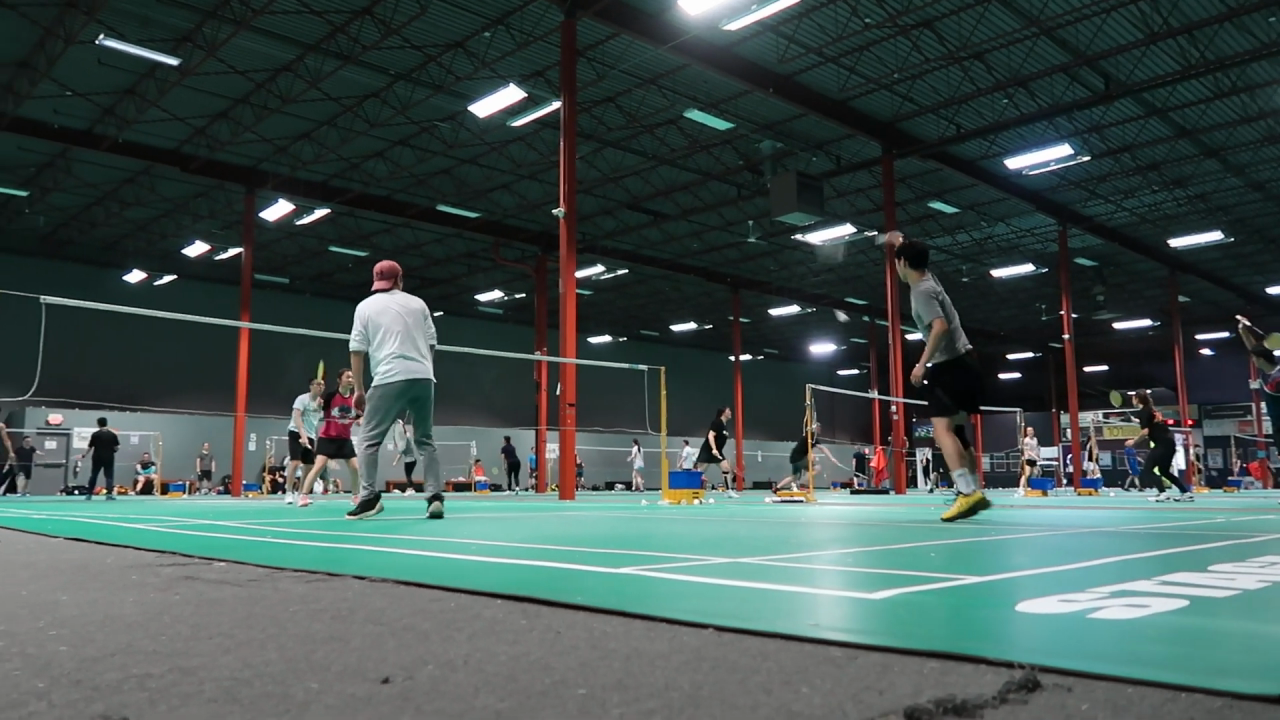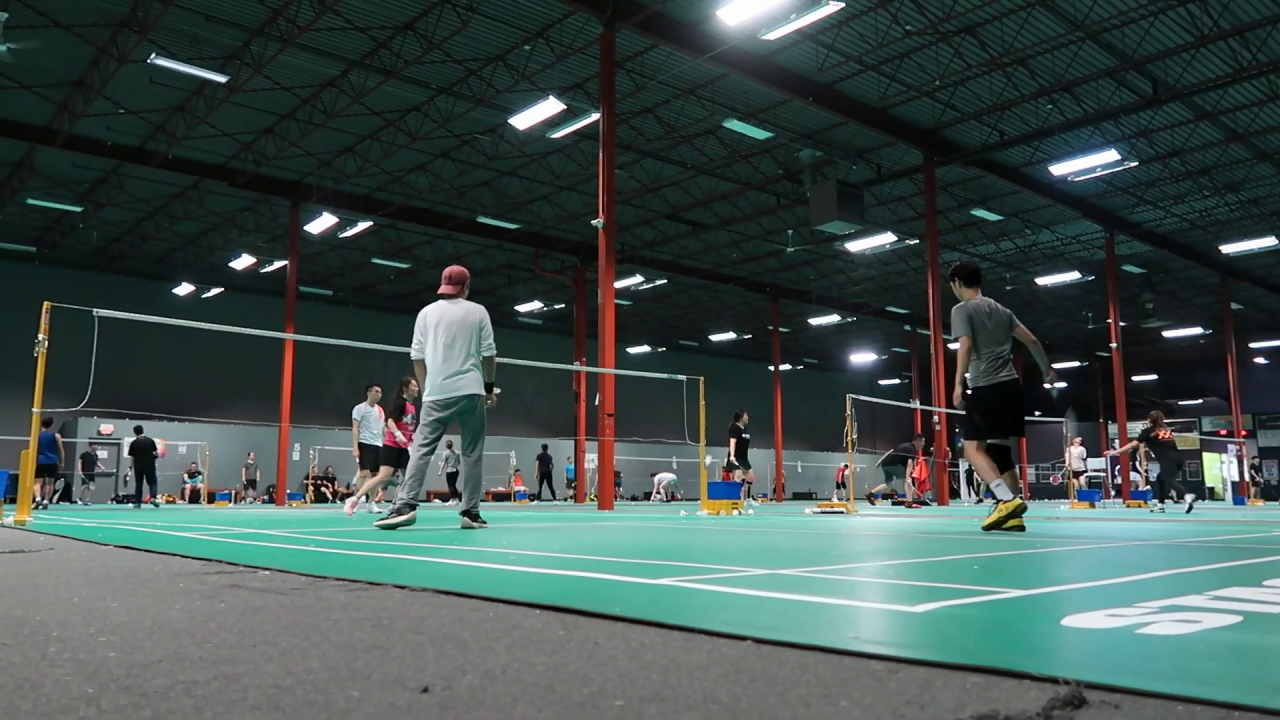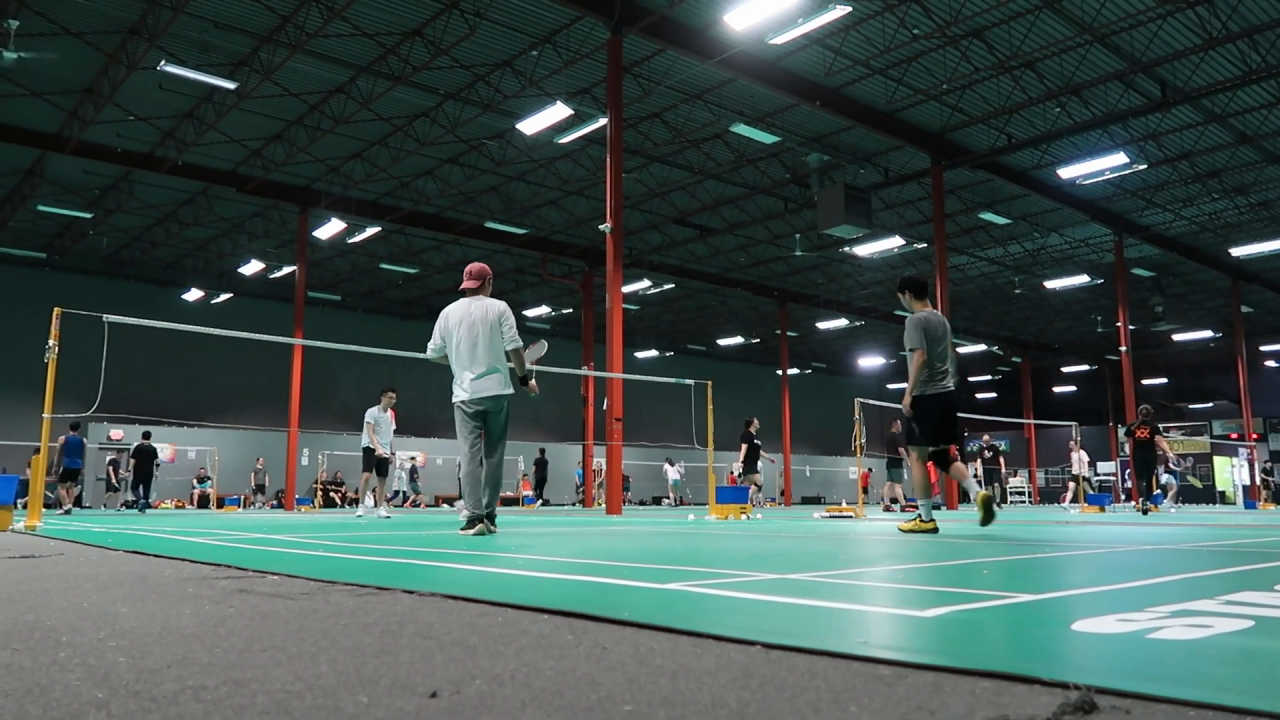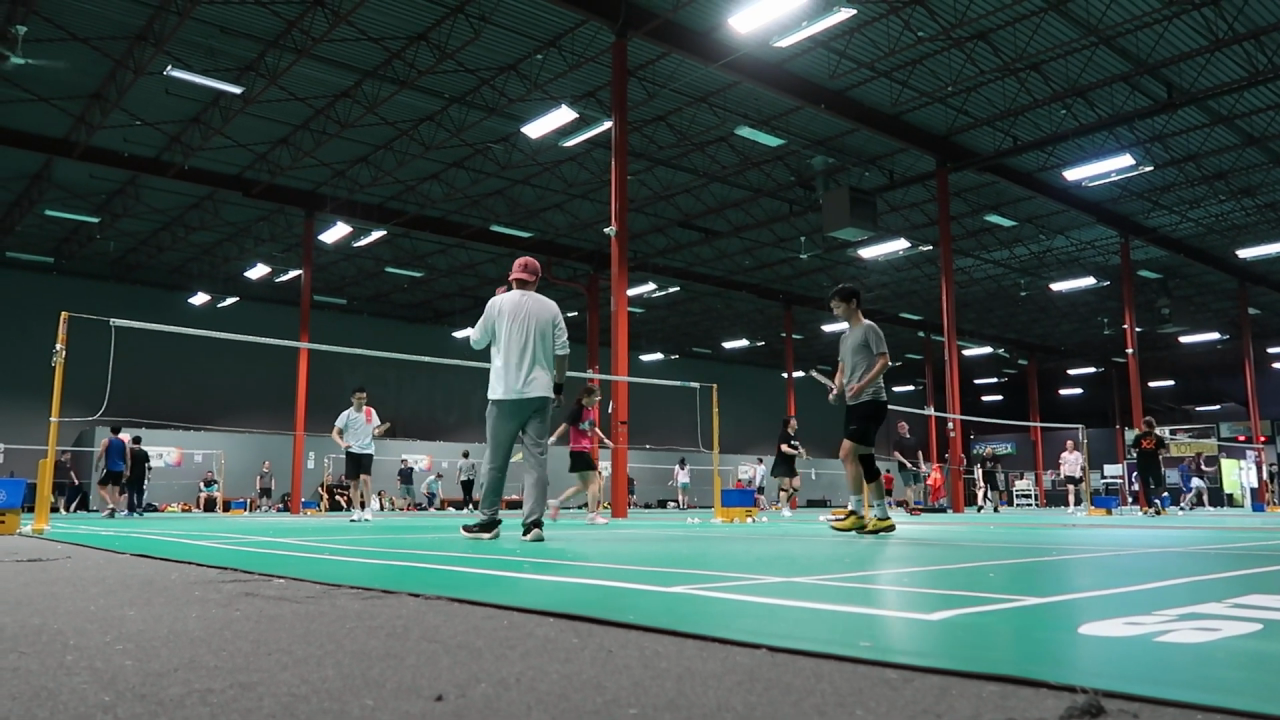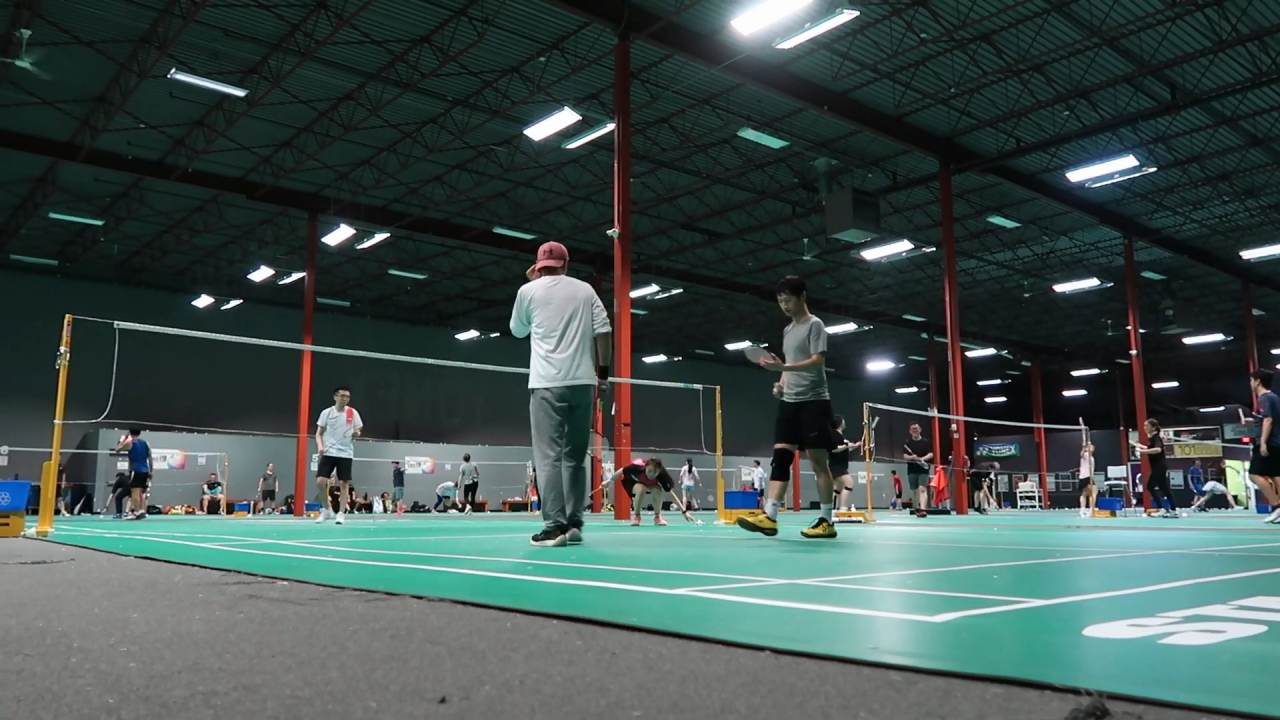
dt=0.7s
person 1, frame 1
left shoulder: (365, 306)
right shoulder: (417, 303)
left elbow: (357, 349)
right elbow: (431, 343)
left wrist: (359, 388)
left hip: (389, 380)
right hip: (422, 379)
left knee: (370, 440)
right knee: (425, 439)
left ankle: (369, 499)
right ankle: (435, 496)
person 1, frame 2
left shoulder: (427, 313)
right shoulder: (478, 312)
left elbow: (418, 356)
right elbow: (488, 354)
left wrist: (427, 389)
right wrist: (489, 387)
left hip: (438, 394)
right hip: (471, 391)
left knee: (422, 449)
right knee: (471, 453)
left ankle: (406, 506)
right ankle: (470, 512)
person 1, frame 3
left shoulder: (448, 313)
right shoulder: (499, 308)
left elbow: (433, 353)
right elbow: (514, 347)
right wrist: (524, 379)
left hip: (465, 394)
right hip: (497, 391)
left knee: (470, 455)
right knee: (494, 455)
left ankle: (475, 517)
right ankle: (488, 515)
person 1, frame 4
left shoulder: (498, 303)
right shoulder: (551, 307)
left elbow: (476, 342)
right elbow: (562, 351)
right wrist: (558, 387)
left hip: (506, 393)
right hip: (540, 393)
left knee: (497, 458)
right knee: (536, 457)
left ankle: (488, 521)
right ankle: (533, 522)
person 1, frame 5
left shoulder: (529, 290)
right shoulder: (585, 290)
left elbow: (518, 330)
right elbow: (603, 331)
right wrist: (602, 372)
left hip: (547, 383)
right hip: (582, 382)
left knee: (549, 456)
right knee: (576, 456)
left ankle: (555, 526)
right ankle: (573, 522)
person 2, frame 1
left shoulder: (922, 291)
right shoulder: (927, 279)
left elbow: (940, 327)
left wrist: (922, 363)
right wrist: (902, 243)
left hip: (949, 364)
right hip: (964, 363)
left knee: (942, 429)
right knee: (955, 430)
left ankle: (968, 493)
right ankle: (974, 493)
person 2, frame 2
left shoulder: (961, 309)
right shoulder: (999, 309)
left elbow: (965, 346)
right elbow: (1029, 339)
left wrist: (958, 381)
right wrist: (1046, 369)
left hip: (986, 388)
right hip: (1011, 385)
left knee: (973, 448)
right knee: (1001, 450)
left ankle: (1007, 500)
right ankle: (1011, 515)
person 2, frame 3
left shoulder: (914, 321)
right shoulder: (942, 320)
left elbow: (919, 358)
left wrist: (908, 393)
left hip: (925, 396)
right hip: (947, 394)
left knee: (917, 457)
right knee: (946, 456)
left ankle: (925, 518)
right ankle: (979, 493)
person 2, frame 4
left shoulder: (869, 329)
right shoulder: (845, 336)
left elbow: (884, 361)
right elbow: (841, 369)
left wrist: (864, 384)
right wrist: (836, 390)
left hip: (871, 401)
right hip: (854, 404)
left knee: (848, 453)
right knee: (865, 460)
left ankle: (856, 513)
right ankle: (882, 516)
person 2, frame 5
left shoulder: (815, 325)
right shoulder: (788, 330)
left elbow: (818, 360)
left wrist: (784, 367)
right wrist: (781, 383)
left hip: (814, 401)
right hip: (789, 402)
left knee: (818, 461)
right knee: (781, 456)
left ankle: (826, 521)
right ankle: (769, 517)
